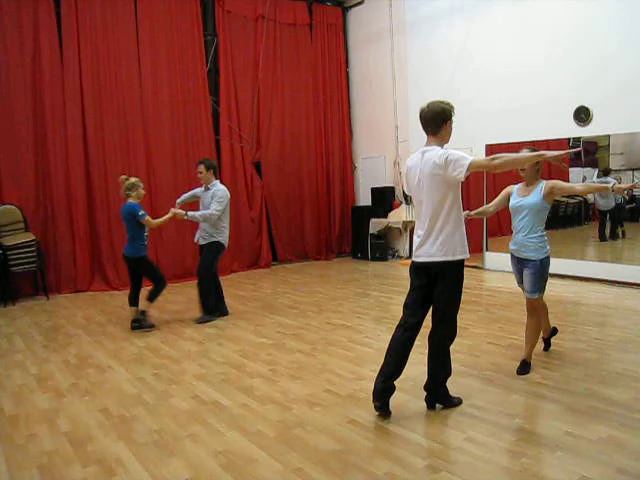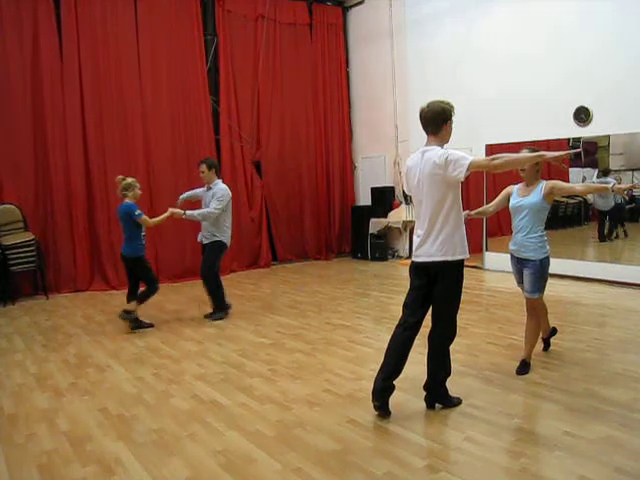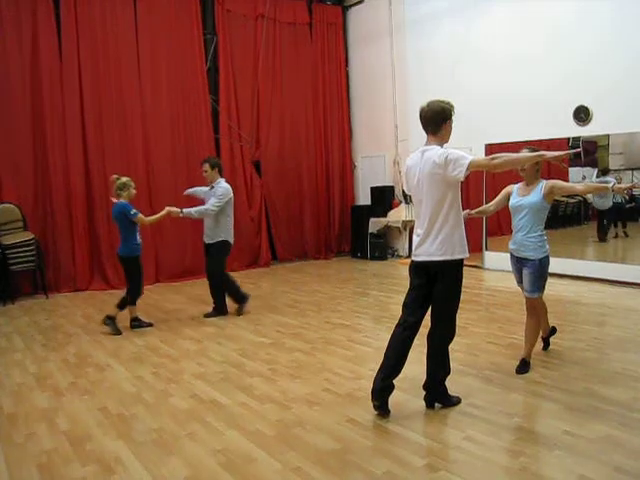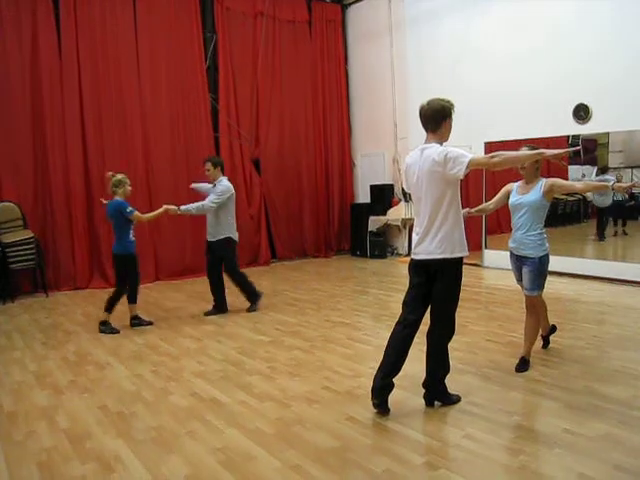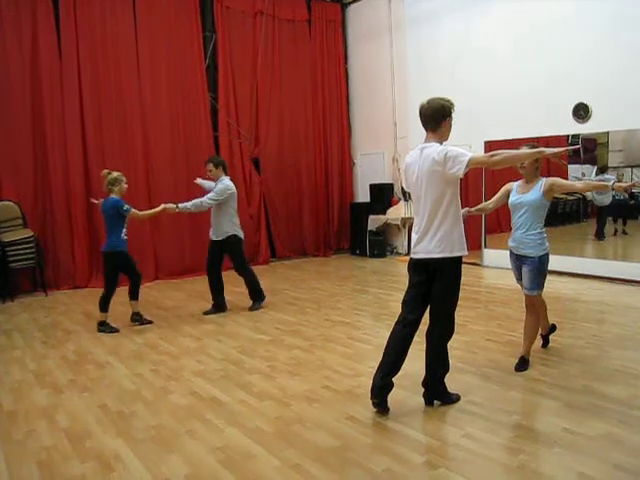
dt=0.1s
person 1, frame 1
left shoulder: (411, 163)
right shoulder: (445, 159)
right elbow: (493, 163)
left wrist: (458, 214)
right wrist: (540, 155)
left hip: (421, 256)
right hip: (447, 256)
left knee: (409, 323)
right knee: (443, 327)
left ankle: (382, 390)
right ankle: (436, 393)
person 1, frame 2
left shoulder: (411, 163)
right shoulder: (445, 159)
right elbow: (493, 163)
left wrist: (458, 214)
right wrist: (541, 156)
left hip: (421, 256)
right hip: (447, 257)
left knee: (408, 322)
right knee: (442, 327)
left ankle: (382, 389)
right ankle: (435, 392)
person 1, frame 3
left shoulder: (411, 162)
right shoulder: (445, 158)
right elbow: (493, 163)
left wrist: (456, 213)
right wrist: (540, 155)
left hip: (420, 255)
right hip: (446, 256)
left knee: (408, 322)
right knee: (441, 327)
left ankle: (381, 388)
right ankle: (435, 392)
person 1, frame 4
left shoulder: (411, 160)
right shoulder: (445, 156)
right elbow: (492, 161)
left wrist: (456, 211)
right wrist: (540, 153)
left hip: (420, 254)
right hip: (446, 254)
left knee: (408, 320)
right knee: (441, 324)
left ankle: (381, 387)
right ankle: (435, 390)
person 1, frame 5
left shoulder: (410, 159)
right shoulder: (445, 155)
right elbow: (492, 160)
left wrist: (457, 212)
right wrist: (539, 152)
left hip: (419, 252)
right hip: (444, 253)
left knee: (408, 320)
right knee: (440, 324)
left ankle: (380, 386)
right ankle: (434, 389)
person 2, frame 1
left shoulder: (548, 187)
right shoulder: (512, 190)
left elbow: (580, 188)
right elbow: (490, 208)
left wrist: (612, 186)
right wrist: (471, 213)
left hip: (536, 255)
right hip: (516, 253)
left knee: (532, 305)
right knee: (533, 300)
left ankle: (526, 357)
right ankle: (548, 330)
person 2, frame 2
left shoulder: (548, 187)
right shoulder: (511, 190)
left elbow: (580, 188)
right elbow: (490, 208)
left wrist: (612, 187)
right wrist: (471, 213)
left hip: (536, 255)
right hip: (516, 253)
left knee: (532, 305)
right knee: (533, 300)
left ankle: (526, 357)
right ankle: (547, 330)
person 2, frame 3
left shoulder: (548, 186)
right shoulder: (511, 189)
left elbow: (580, 188)
right elbow: (491, 207)
left wrist: (612, 187)
right wrist: (472, 212)
left hip: (535, 255)
right hip: (515, 253)
left knee: (532, 304)
right knee: (533, 299)
left ankle: (526, 356)
right ankle: (547, 329)
person 2, frame 4
left shoulder: (547, 185)
right shoulder: (511, 188)
left elbow: (579, 186)
right elbow: (490, 206)
left wrist: (612, 186)
right wrist: (472, 211)
left hip: (535, 253)
right hip: (515, 251)
left knee: (531, 303)
right knee: (533, 297)
left ankle: (525, 354)
right ankle: (546, 328)
person 2, frame 5
left shoulder: (547, 184)
right shoulder: (511, 187)
left elbow: (579, 186)
right elbow: (490, 205)
left wrist: (612, 185)
right wrist: (471, 210)
left hip: (535, 252)
right hip: (515, 250)
left knee: (531, 302)
right knee: (533, 297)
left ankle: (525, 354)
right ankle: (546, 327)
person 3, frame 1
left shoulder: (221, 191)
right shoulder: (203, 189)
left elbow: (212, 215)
right elbow: (193, 193)
left wrist: (187, 215)
right wrist: (179, 202)
left hip: (216, 240)
right hip: (204, 239)
left knee: (203, 272)
right knee: (210, 274)
left ankle: (209, 311)
right ankle: (220, 308)
person 3, frame 2
left shoulder: (222, 190)
right shoulder: (206, 189)
left elbow: (211, 213)
right elbow: (195, 193)
left wrist: (185, 214)
right wrist: (181, 198)
left hip: (218, 239)
right hip: (207, 238)
left knee: (207, 272)
right knee: (211, 273)
left ankle: (222, 307)
right ankle: (220, 307)
person 3, frame 3
left shoulder: (224, 189)
right shoulder: (211, 189)
left elbow: (209, 210)
right elbow: (202, 192)
left wrist: (182, 212)
right wrist: (189, 192)
left hip: (222, 239)
right hip: (210, 239)
left knee: (217, 272)
right knee: (211, 273)
left ankle: (241, 299)
right ankle: (220, 307)
person 3, frame 4
left shoulder: (225, 187)
right shoulder: (215, 186)
left elbow: (206, 206)
left wrist: (180, 209)
right wrist: (195, 186)
left hip: (226, 237)
right hip: (213, 237)
left knee: (231, 270)
right knee: (212, 271)
left ankle: (254, 296)
right ankle: (220, 305)
person 3, frame 5
left shoulder: (226, 186)
right shoulder: (219, 185)
left elbow: (204, 203)
left wrist: (178, 207)
right wrist: (201, 182)
left hip: (231, 236)
right hip: (217, 236)
left knee: (242, 268)
right knee: (212, 269)
left ankle: (258, 298)
right ankle: (219, 304)
person 4, frame 1
left shoulder: (127, 207)
right shoulder: (133, 207)
right elbow: (152, 224)
right wrist: (170, 215)
left hip: (130, 253)
right hip: (137, 255)
left knee: (136, 286)
right knee: (160, 281)
left ankle: (136, 320)
right ankle: (143, 312)
person 4, frame 2
left shoulder: (123, 207)
right shoulder: (130, 207)
right elbow: (149, 223)
right wrist: (167, 214)
left hip: (128, 253)
right hip: (135, 255)
left knee: (134, 286)
right knee: (152, 285)
left ankle: (134, 319)
right ankle: (128, 311)
person 4, frame 3
left shoulder: (118, 206)
right shoulder: (124, 207)
right elbow: (145, 221)
right wrist: (164, 212)
left hip: (128, 253)
right hip: (130, 254)
left knee: (135, 286)
right knee: (135, 289)
left ankle: (134, 319)
right ankle: (110, 317)
person 4, frame 4
left shoulder: (113, 204)
right shoulder: (120, 204)
right elbow: (142, 218)
right wrist: (162, 210)
left hip: (124, 251)
right hip: (124, 252)
left knee: (133, 283)
right knee: (121, 287)
left ankle: (134, 317)
right ankle: (104, 322)
person 4, frame 5
left shoulder: (107, 202)
right shoulder: (116, 203)
left elbow: (102, 203)
right elbow: (140, 215)
left wrist: (100, 203)
right wrist: (160, 208)
left hip: (119, 250)
right hip: (113, 251)
left knee: (135, 277)
right knee: (111, 286)
left ankle: (135, 314)
right ankle: (102, 323)
